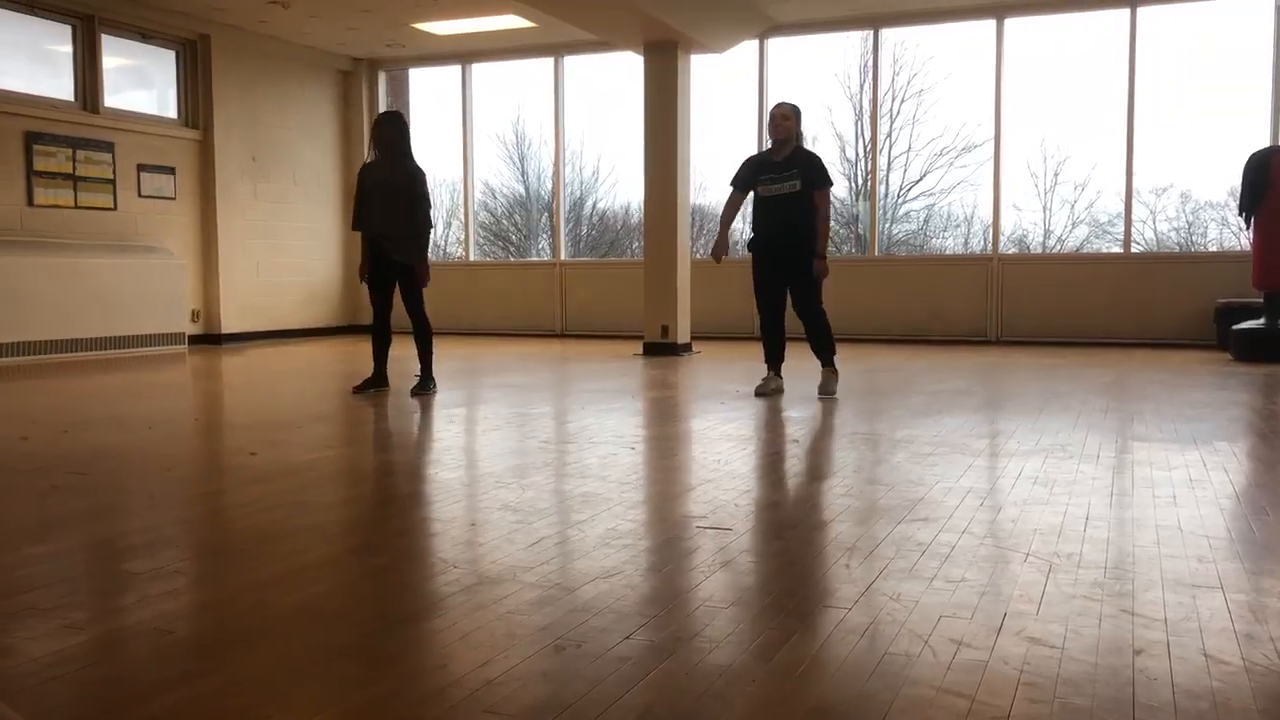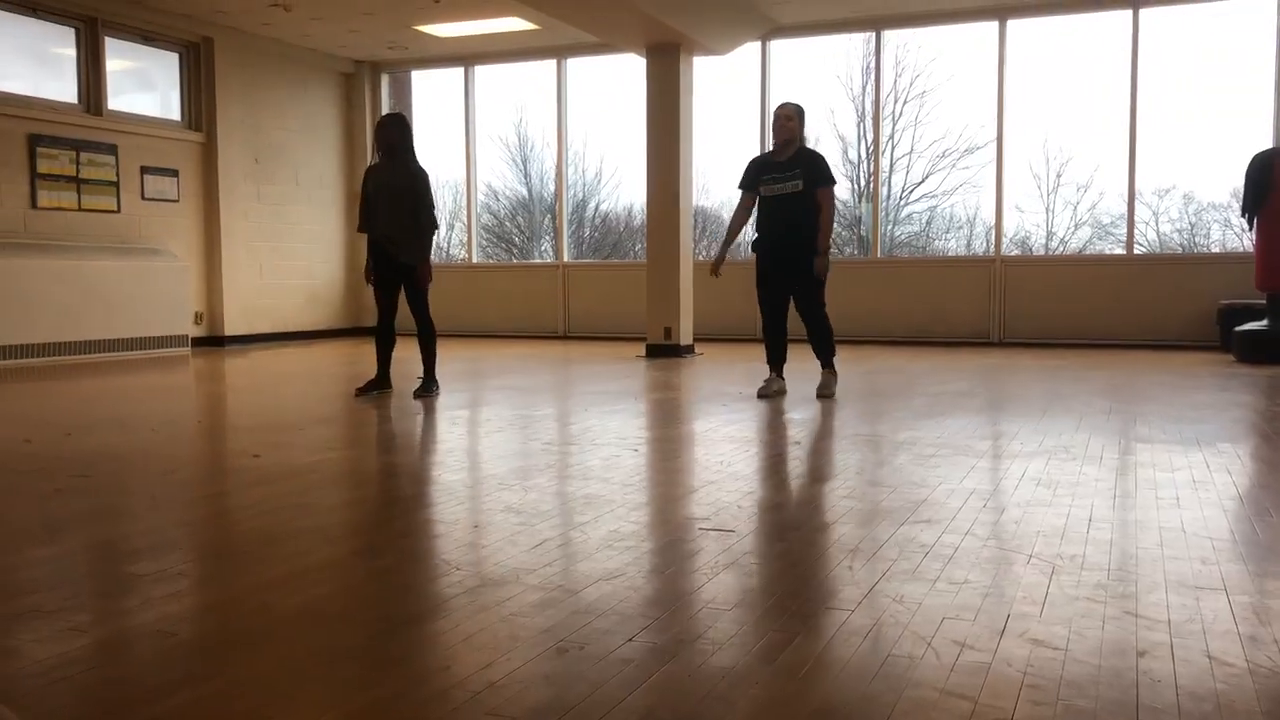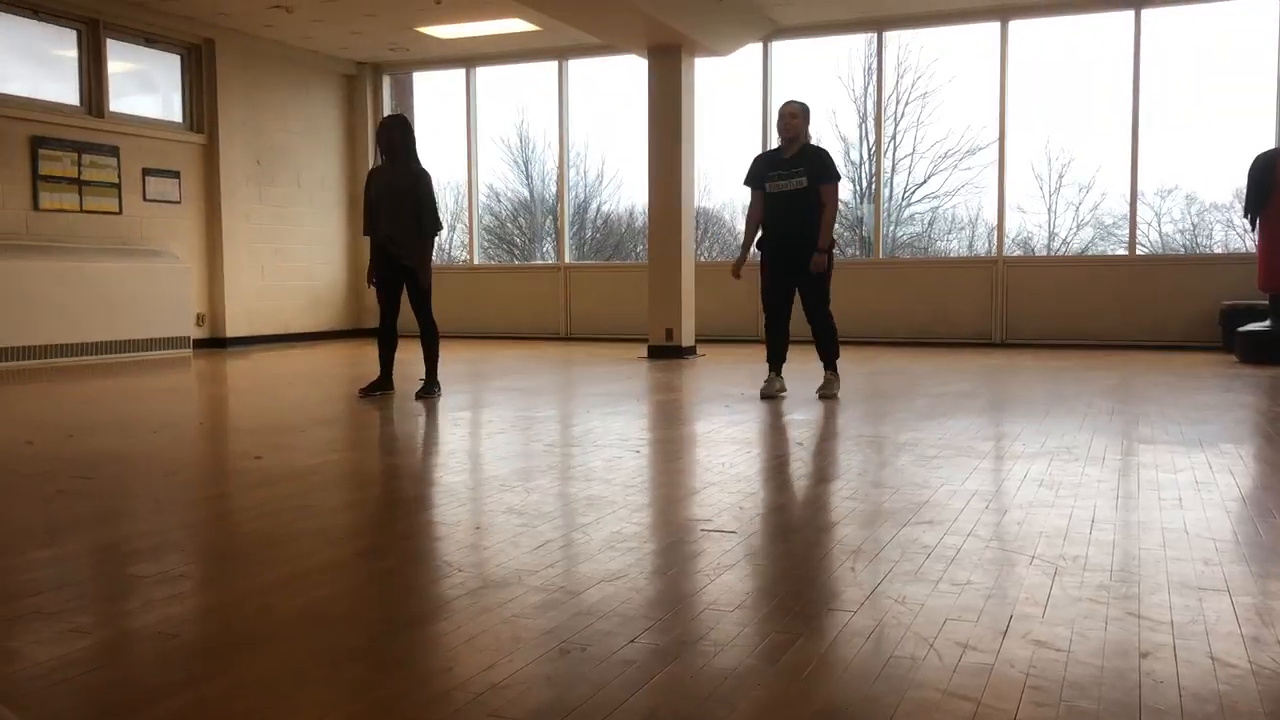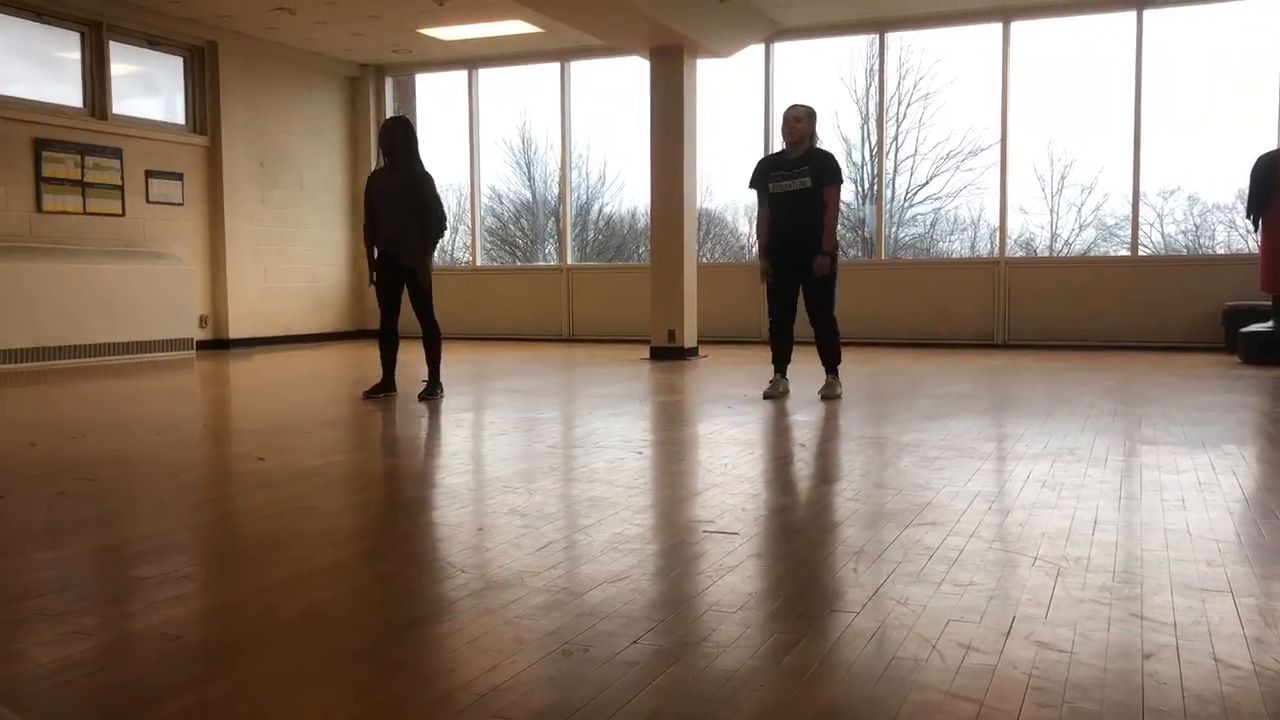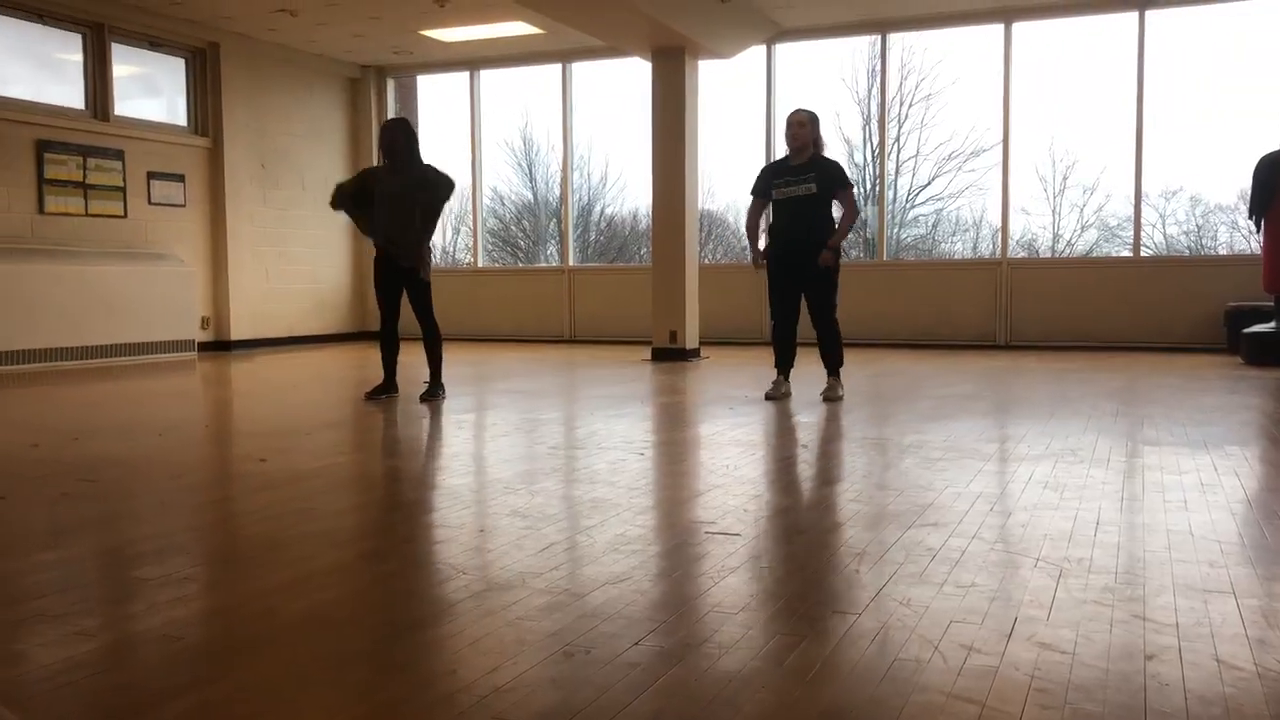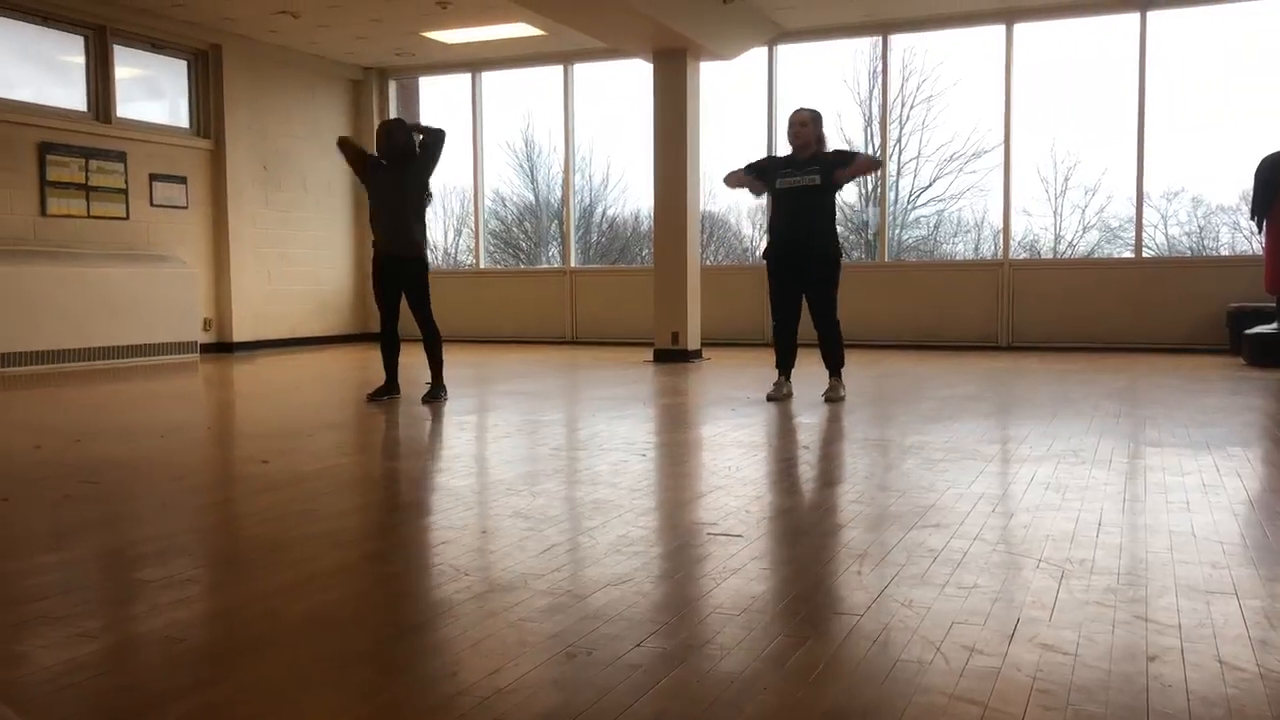
dt=0.1s
person 1, frame 1
left shoulder: (809, 162)
right shoulder: (754, 165)
left elbow: (822, 210)
right elbow: (733, 203)
left wrist: (821, 254)
right wrist: (722, 237)
left hip: (802, 252)
right hip: (765, 251)
left knee: (810, 311)
right knee: (769, 314)
left ankle: (829, 369)
right ankle: (773, 374)
person 1, frame 2
left shoulder: (812, 162)
right shoulder: (758, 166)
left elbow: (827, 208)
right elbow: (745, 209)
left wrist: (822, 252)
right wrist: (724, 250)
left hip: (805, 252)
right hip: (769, 252)
left knee: (813, 311)
right knee: (772, 315)
left ankle: (828, 370)
right ankle: (775, 376)
person 1, frame 3
left shoulder: (818, 158)
right shoulder: (763, 163)
left elbow: (830, 205)
right elbow: (756, 209)
left wrist: (823, 248)
right wrist: (744, 252)
left hip: (811, 249)
right hip: (775, 250)
left knee: (818, 311)
right knee: (774, 314)
left ankle: (831, 374)
right ankle: (775, 375)
person 1, frame 4
left shoulder: (823, 161)
right shoulder: (768, 165)
left elbow: (832, 208)
right elbow: (764, 213)
left wrist: (826, 251)
right wrist: (762, 255)
left hip: (815, 252)
right hip: (779, 253)
left knee: (821, 315)
right knee: (779, 316)
left ankle: (832, 376)
right ankle: (780, 376)
person 1, frame 5
left shoulder: (827, 168)
right shoulder: (772, 172)
left elbow: (850, 210)
right elbow: (754, 213)
left wrist: (832, 246)
right wrist: (755, 248)
left hip: (819, 257)
right hip: (781, 257)
left knee: (824, 318)
right knee: (782, 319)
left ankle: (834, 378)
right ankle: (782, 378)
person 1, frame 6
left shoulder: (831, 162)
right shoulder: (773, 165)
left elbow: (874, 162)
right elbow: (732, 178)
left wrist: (847, 173)
right wrist: (747, 180)
left hip: (820, 256)
right hip: (781, 256)
left knee: (825, 318)
right knee: (783, 319)
left ankle: (835, 379)
right ankle: (783, 379)
person 2, frame 1
left shoulder: (412, 173)
right shoulder: (368, 172)
left elbow: (423, 220)
right elbow: (363, 220)
left wrist: (423, 259)
right wrist: (364, 257)
left hip: (407, 254)
right hip: (378, 254)
left knee: (416, 313)
right knee: (380, 314)
left ankle: (427, 376)
right ankle: (379, 374)
person 2, frame 2
left shoulder: (415, 174)
right shoulder: (373, 174)
left elbow: (427, 221)
right elbow: (369, 222)
left wrist: (425, 260)
right wrist: (370, 259)
left hip: (411, 256)
right hip: (384, 256)
left knee: (420, 314)
right knee: (384, 316)
left ankle: (430, 378)
right ankle: (382, 376)
person 2, frame 3
left shoulder: (418, 176)
right shoulder: (375, 177)
left elbow: (431, 223)
right elbow: (371, 224)
left wrist: (425, 260)
right wrist: (372, 261)
left hip: (413, 258)
right hip: (386, 257)
left knee: (423, 316)
right knee: (387, 317)
left ankle: (432, 379)
right ankle: (385, 377)
person 2, frame 4
left shoulder: (420, 178)
right shoulder: (376, 179)
left elbow: (435, 223)
right elbow: (370, 225)
left wrist: (426, 259)
right wrist: (371, 259)
left hip: (414, 259)
right hip: (386, 259)
left knee: (425, 317)
right knee: (387, 319)
left ankle: (434, 380)
right ankle: (387, 379)
person 2, frame 5
left shoulder: (420, 174)
right shoulder: (373, 176)
left elbow: (445, 187)
right elbow: (340, 198)
left wrist: (426, 228)
right wrist: (365, 221)
left hip: (414, 259)
right hip: (385, 258)
left knee: (425, 318)
right knee: (387, 321)
left ankle: (436, 382)
right ankle: (389, 381)
person 2, frame 6
left shoulder: (416, 169)
right shoulder: (373, 171)
left elbow: (437, 136)
right elbow: (344, 144)
left wrist: (413, 128)
right wrist: (349, 143)
left hip: (412, 257)
right hip: (383, 258)
left knee: (424, 319)
right knee: (387, 322)
left ankle: (438, 383)
right ankle: (391, 382)
